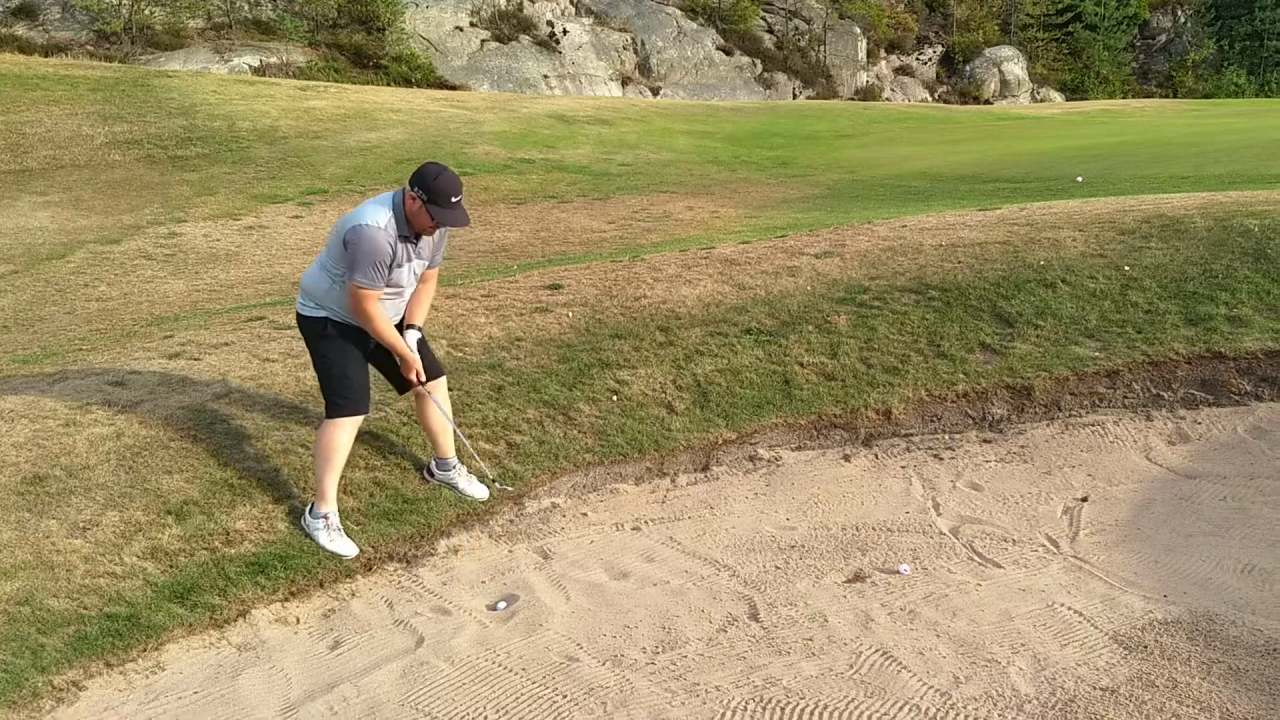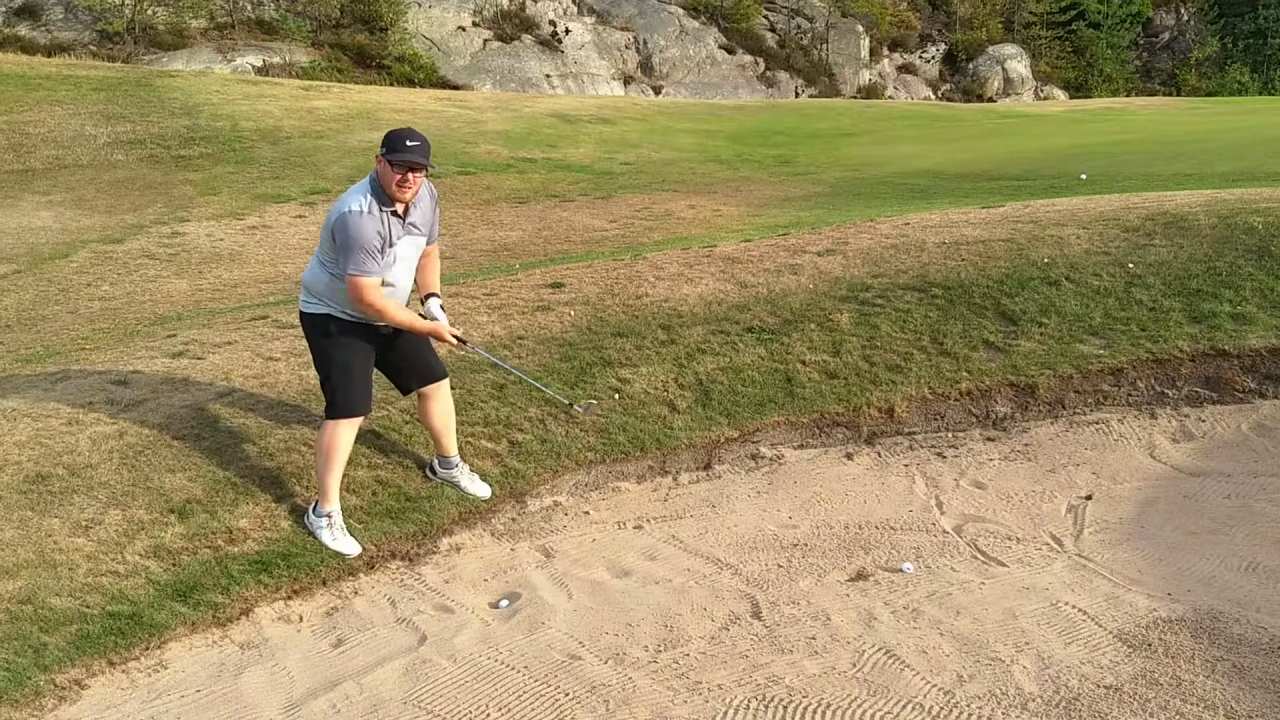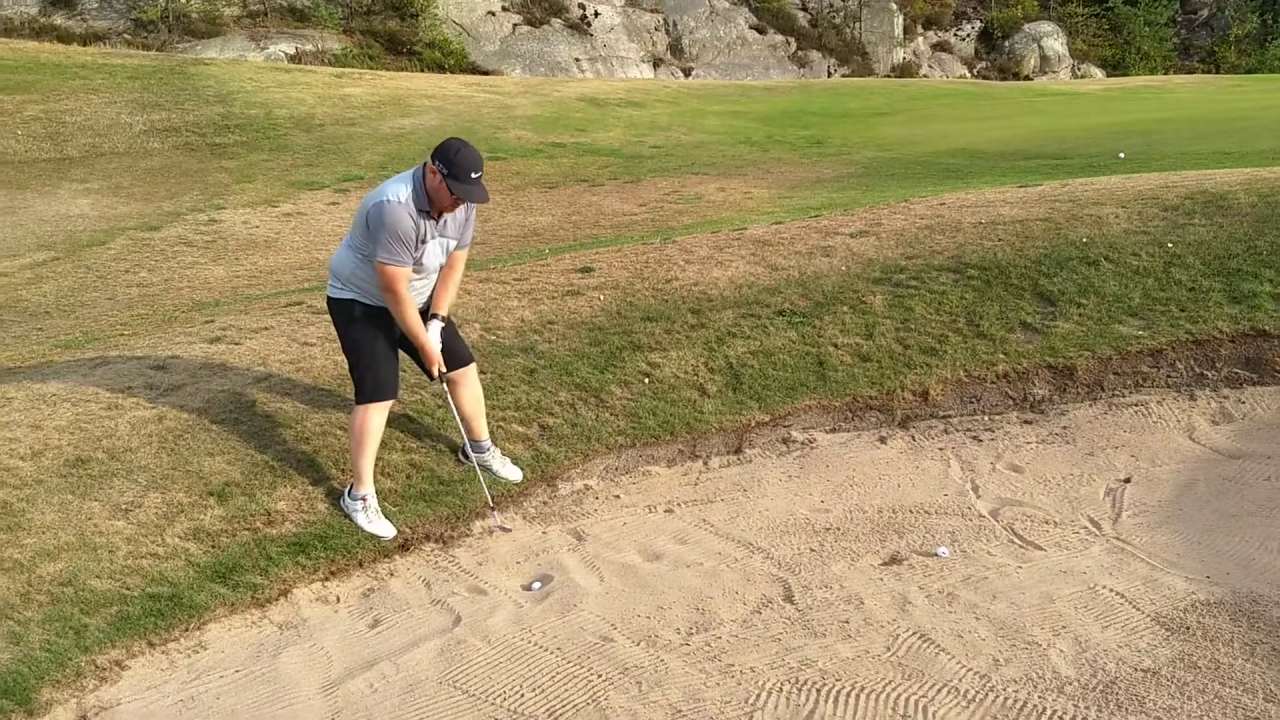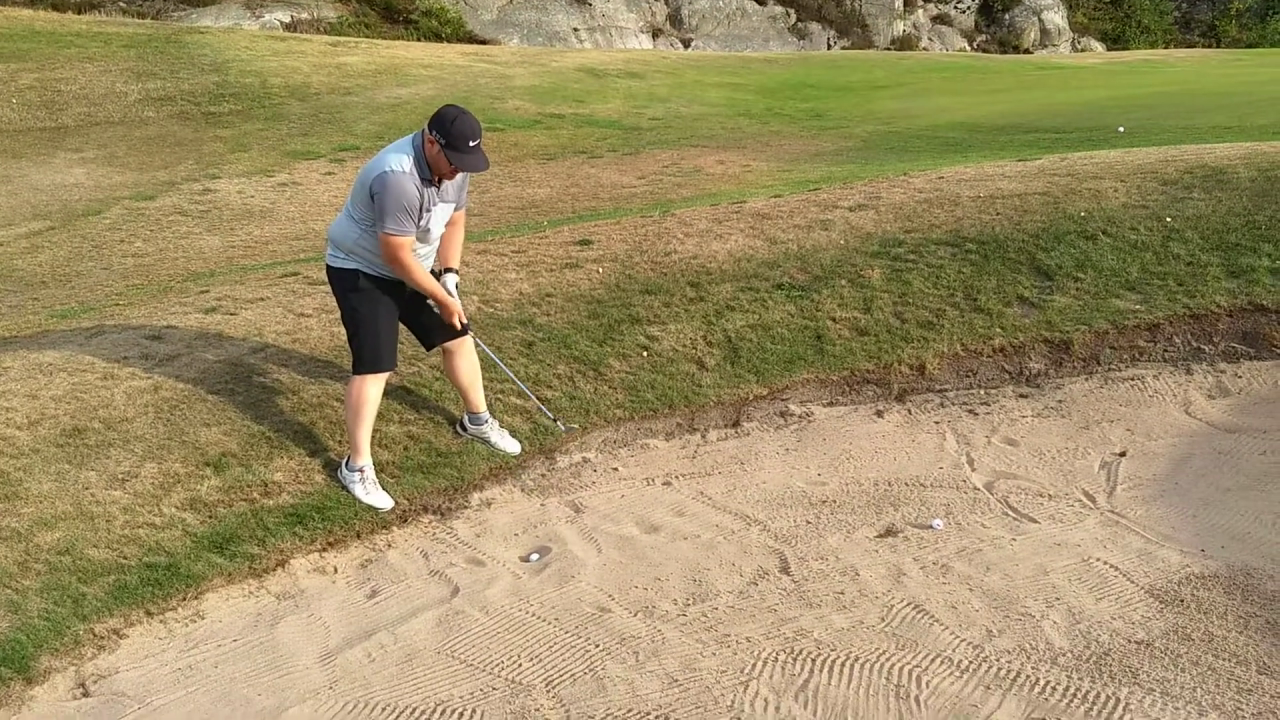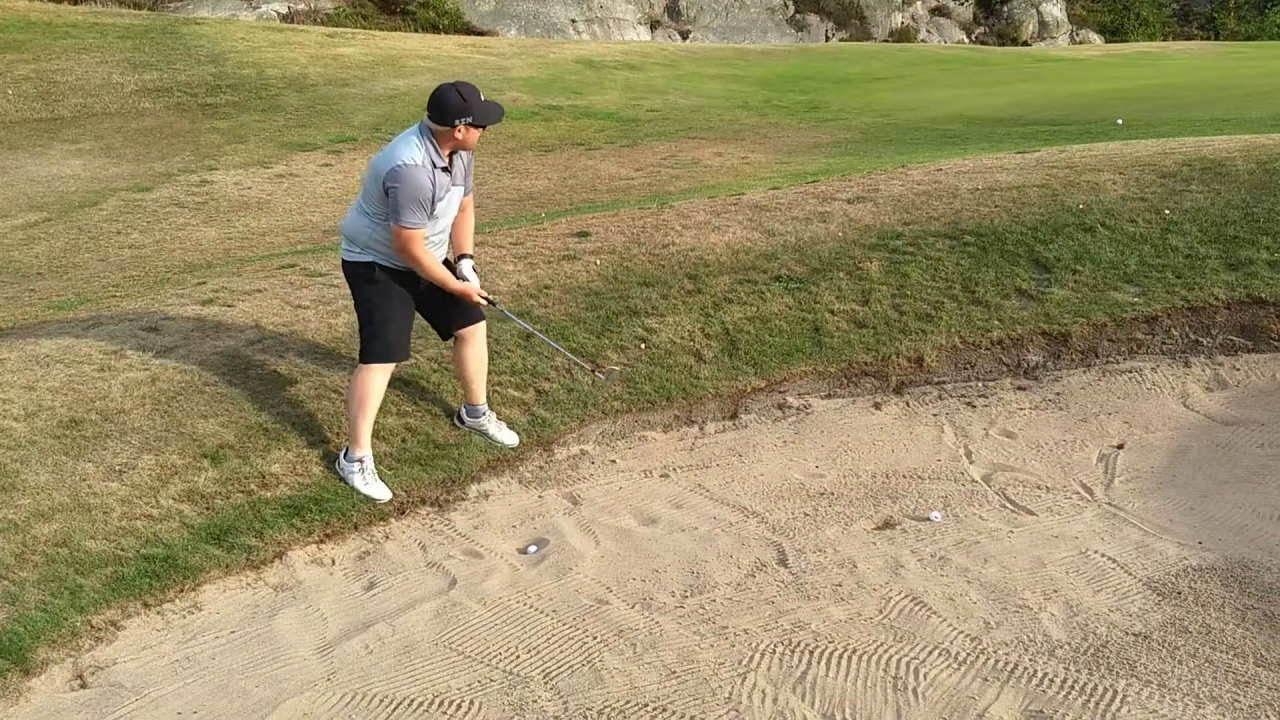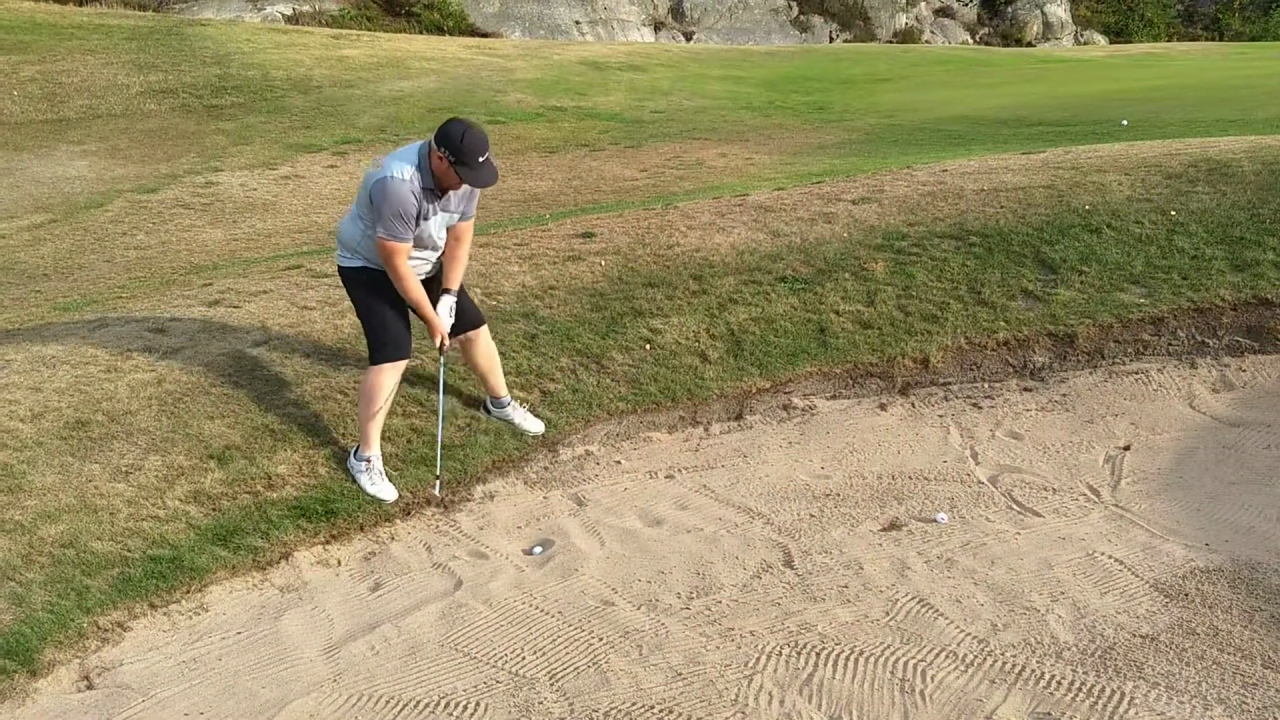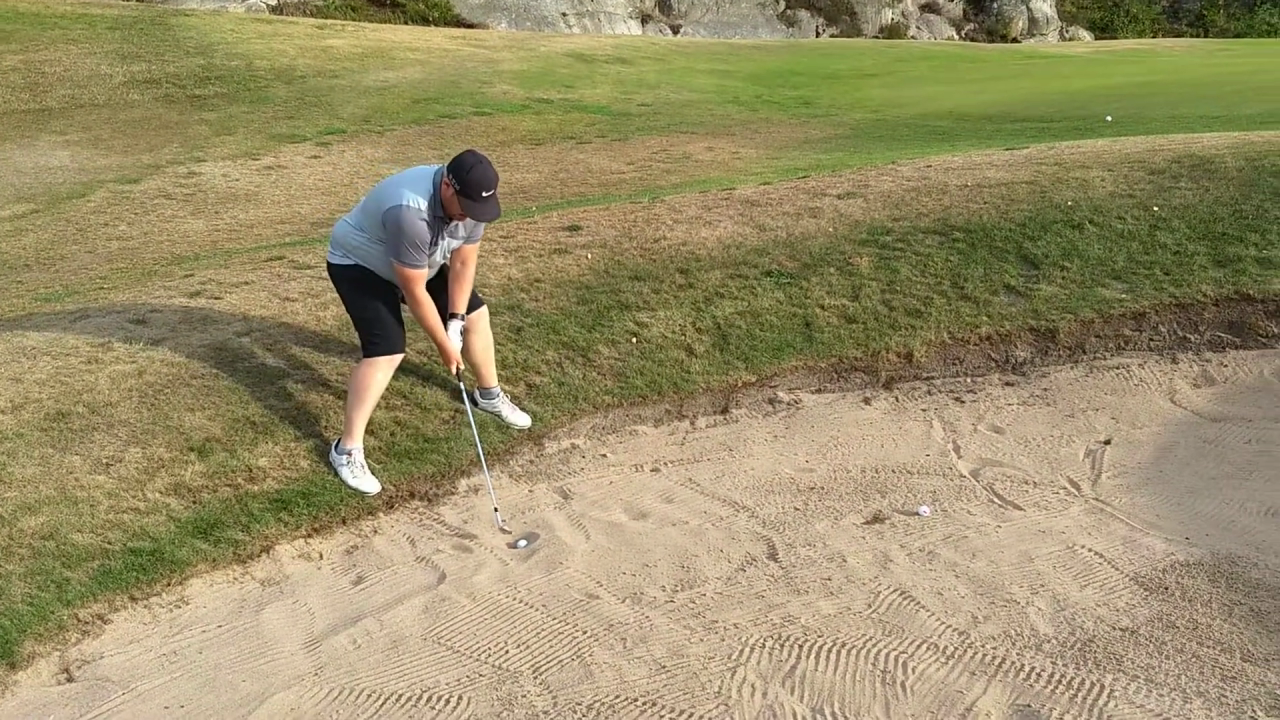
dt=0.7s
person 1, frame 1
left shoulder: (433, 222)
right shoulder: (373, 231)
left elbow: (426, 280)
right elbow: (363, 307)
left wrist: (412, 335)
right wrist: (402, 354)
left hip: (388, 315)
right hip: (331, 316)
left knee: (433, 379)
right knee: (348, 410)
left ankle: (445, 466)
right ankle: (321, 513)
person 1, frame 2
left shoulder: (426, 197)
right shoulder: (358, 216)
left elbow: (427, 252)
right elbow: (367, 299)
left wrist: (433, 302)
right wrist: (425, 327)
left hip: (389, 314)
right hip: (336, 317)
left knee: (434, 382)
right knee: (348, 411)
left ankle: (447, 464)
right ankle: (324, 512)
person 1, frame 3
left shoulder: (462, 202)
right shoulder: (395, 208)
left elbow: (454, 265)
right elbow: (393, 290)
left wrist: (437, 322)
right wrist: (424, 347)
left hip: (417, 301)
right hip: (362, 301)
left knee: (463, 368)
right knee: (377, 396)
left ankle: (480, 448)
right ankle: (360, 495)
person 1, frame 4
left shoulder: (453, 166)
right shoulder: (397, 177)
left elbow: (454, 221)
right elbow: (397, 257)
left wrist: (450, 276)
right wrist: (442, 297)
left hip: (413, 268)
right hip: (362, 271)
left knee: (458, 338)
right knee: (374, 366)
left ankle: (478, 420)
right ankle: (356, 467)
person 1, frame 5
left shoulder: (459, 152)
right shoulder: (411, 170)
left elbow: (464, 206)
right elbow: (409, 248)
left wrist: (465, 262)
right wrist: (456, 287)
left hip: (425, 259)
right hip: (377, 264)
left knee: (472, 325)
right knee: (381, 357)
left ankle: (475, 413)
right ankle: (356, 458)
person 1, frame 6
left shoulder: (465, 177)
right shoulder: (398, 184)
left elbow: (459, 239)
right elbow: (394, 263)
left wrist: (447, 297)
right wrist: (430, 318)
left hip: (428, 264)
right hip: (370, 267)
left knee: (475, 328)
right knee: (391, 356)
left ankle: (500, 402)
right ankle: (365, 457)
person 1, frame 7
left shoulder: (471, 198)
right shoulder: (410, 210)
left elbow: (463, 262)
right elbow: (413, 291)
left wrist: (455, 321)
right wrist: (445, 345)
left hip: (420, 265)
right hip: (359, 265)
left knee: (475, 313)
right knee: (387, 352)
left ankle: (489, 395)
right ankle: (347, 450)
